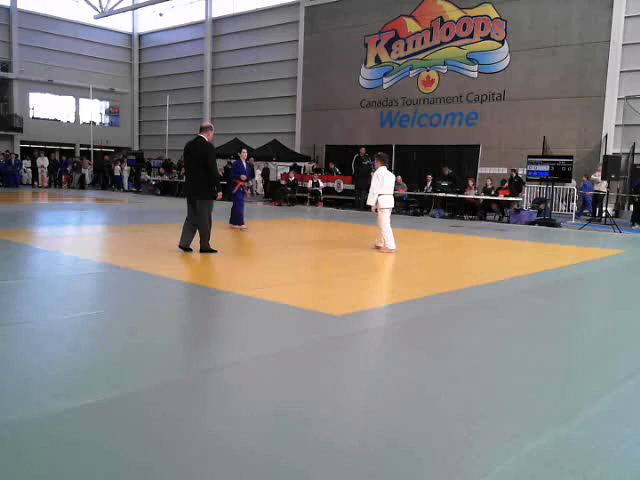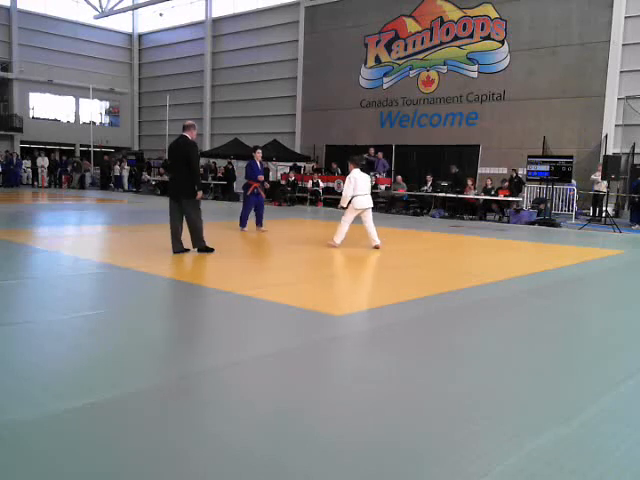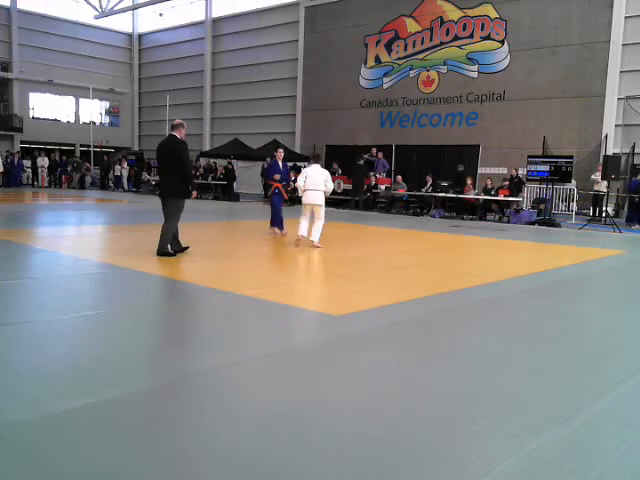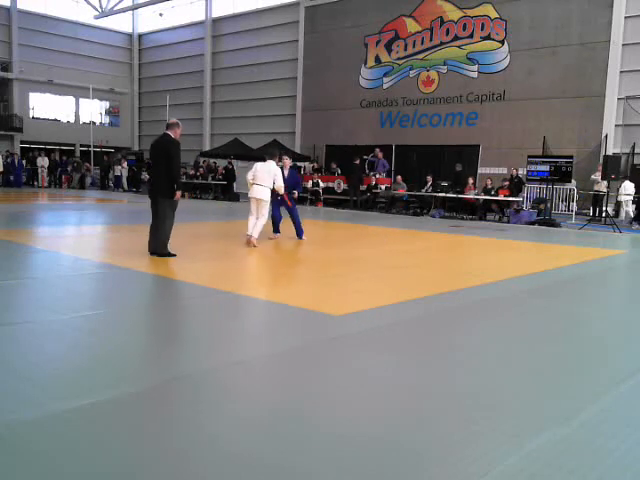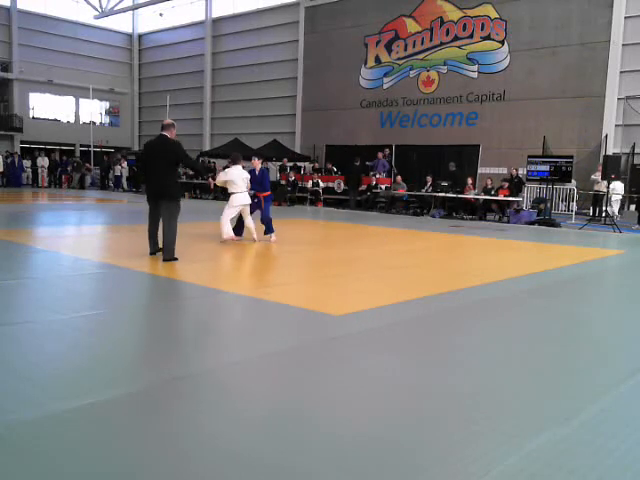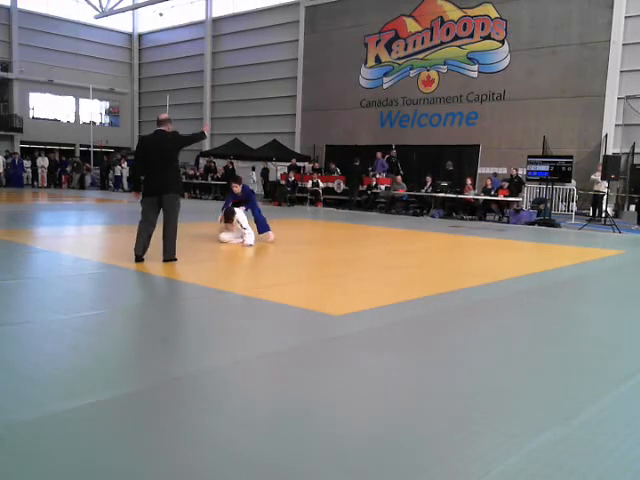
dt=0.5s
person 1, frame 1
left shoulder: (188, 145)
right shoulder: (208, 147)
left elbow: (187, 166)
right elbow: (213, 170)
right wrist: (218, 189)
left hip: (191, 187)
right hip: (204, 189)
left knee: (192, 216)
right knee: (204, 218)
left ankle: (185, 242)
right ankle: (204, 246)
person 1, frame 2
left shoulder: (173, 144)
right shoulder: (191, 145)
left elbow: (171, 166)
right elbow: (195, 168)
right wrist: (198, 188)
left hip: (174, 188)
right hip: (187, 188)
left knee: (176, 218)
right knee: (194, 217)
left ankle: (177, 246)
right ankle: (200, 245)
person 1, frame 3
left shoulder: (161, 144)
right shoulder: (181, 144)
left elbow: (160, 166)
right elbow: (187, 168)
right wrist: (192, 187)
left hip: (164, 187)
right hip: (177, 188)
left knee: (171, 217)
right knee: (172, 218)
left ankle: (176, 246)
right ankle: (162, 248)
person 1, frame 4
left shoulder: (155, 143)
right shoulder: (173, 143)
right elbow: (175, 168)
right wrist: (178, 188)
left hip: (155, 187)
right hip: (167, 187)
left knee: (157, 217)
right knee: (167, 218)
left ankle: (154, 247)
right ankle: (162, 249)
person 1, frame 5
left shoulder: (148, 145)
right shoulder: (173, 145)
left elbow: (145, 168)
right elbow: (189, 162)
left hip: (152, 189)
right hip: (170, 190)
left knee: (154, 218)
right knee: (170, 221)
left ankle: (153, 248)
right ankle: (168, 254)
person 1, frame 6
left shoulder: (144, 141)
right shoulder: (174, 138)
left elbow: (137, 165)
right elbow: (191, 138)
left wrist: (136, 187)
right wrist: (204, 132)
left hip: (150, 187)
right hip: (170, 187)
left knee: (147, 220)
right knee: (170, 221)
left ankle: (139, 253)
right ankle: (169, 255)
